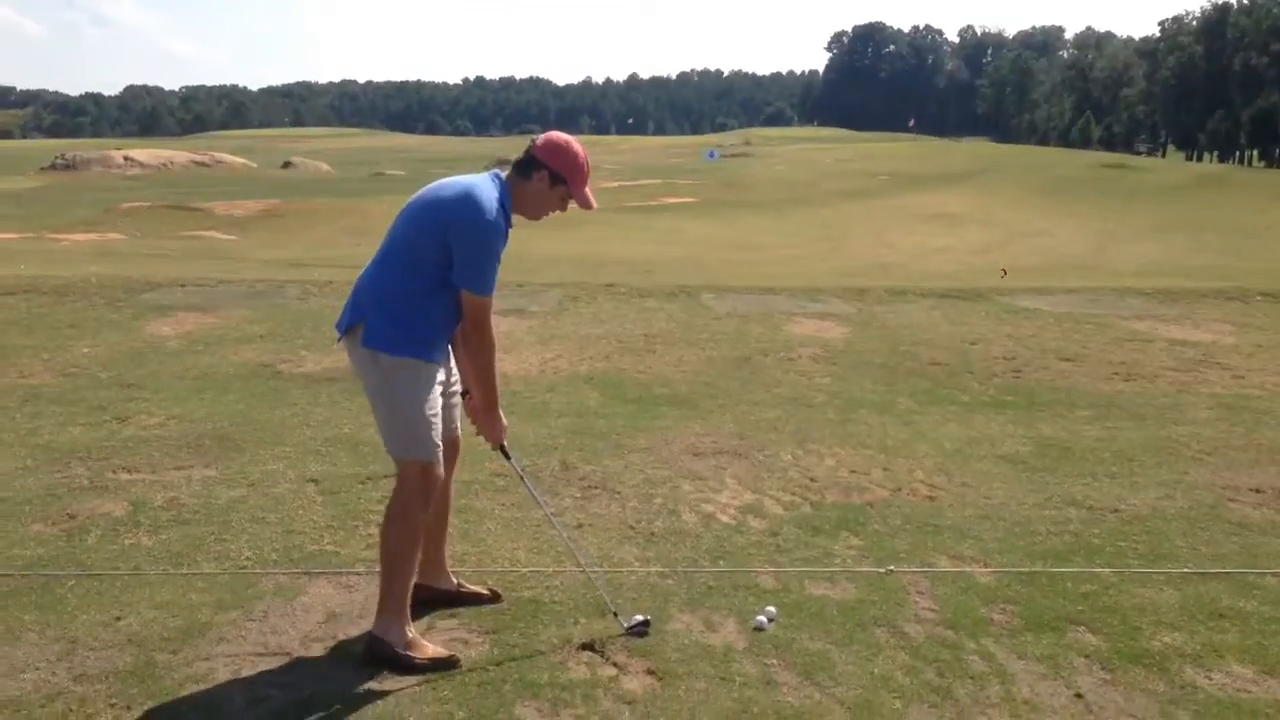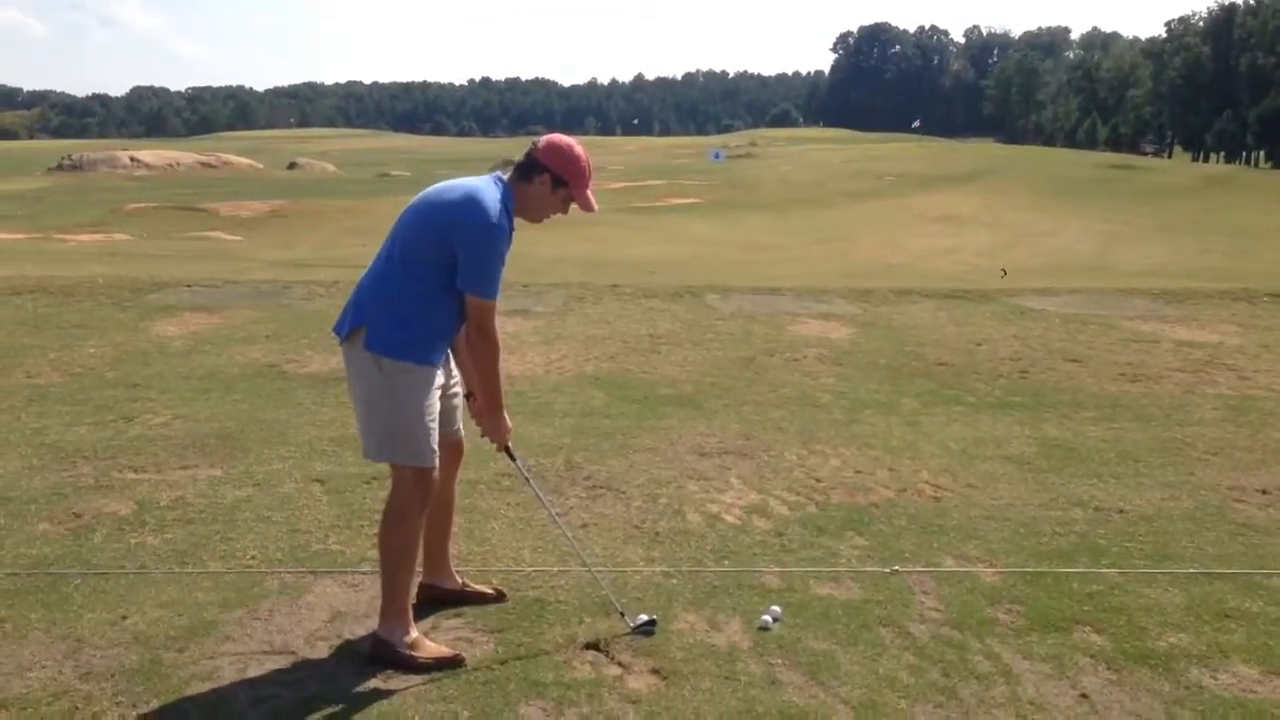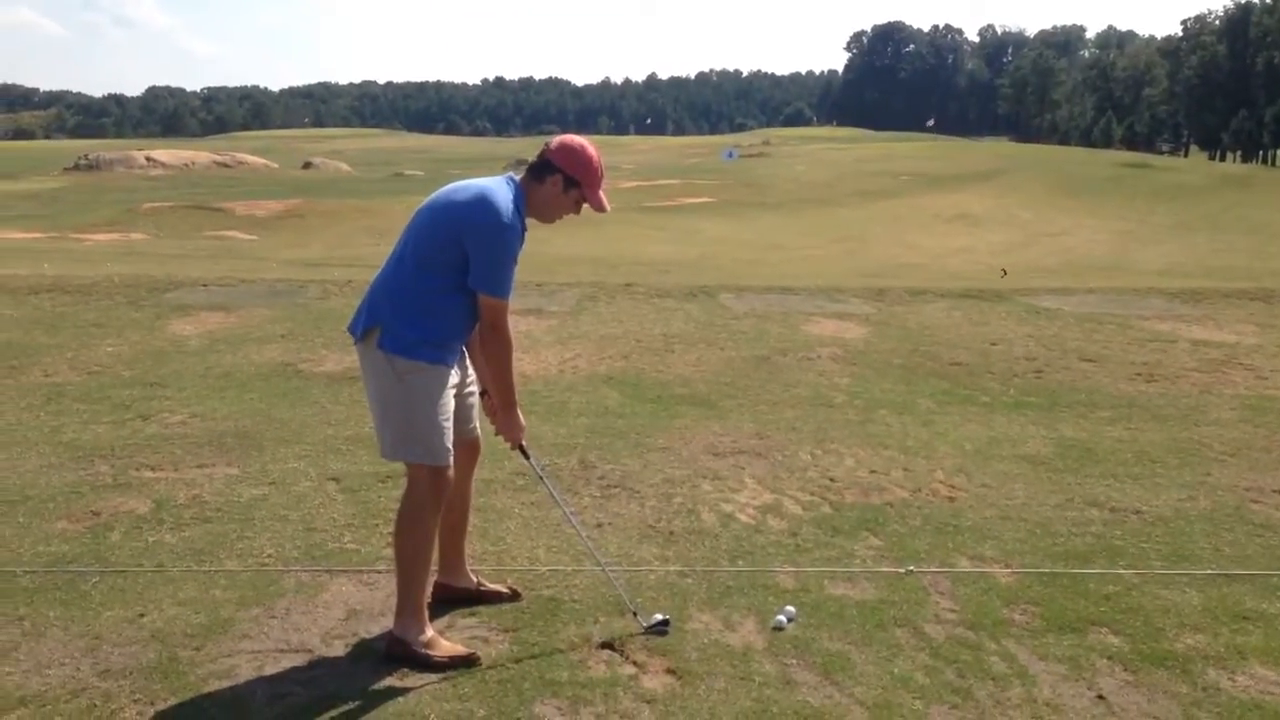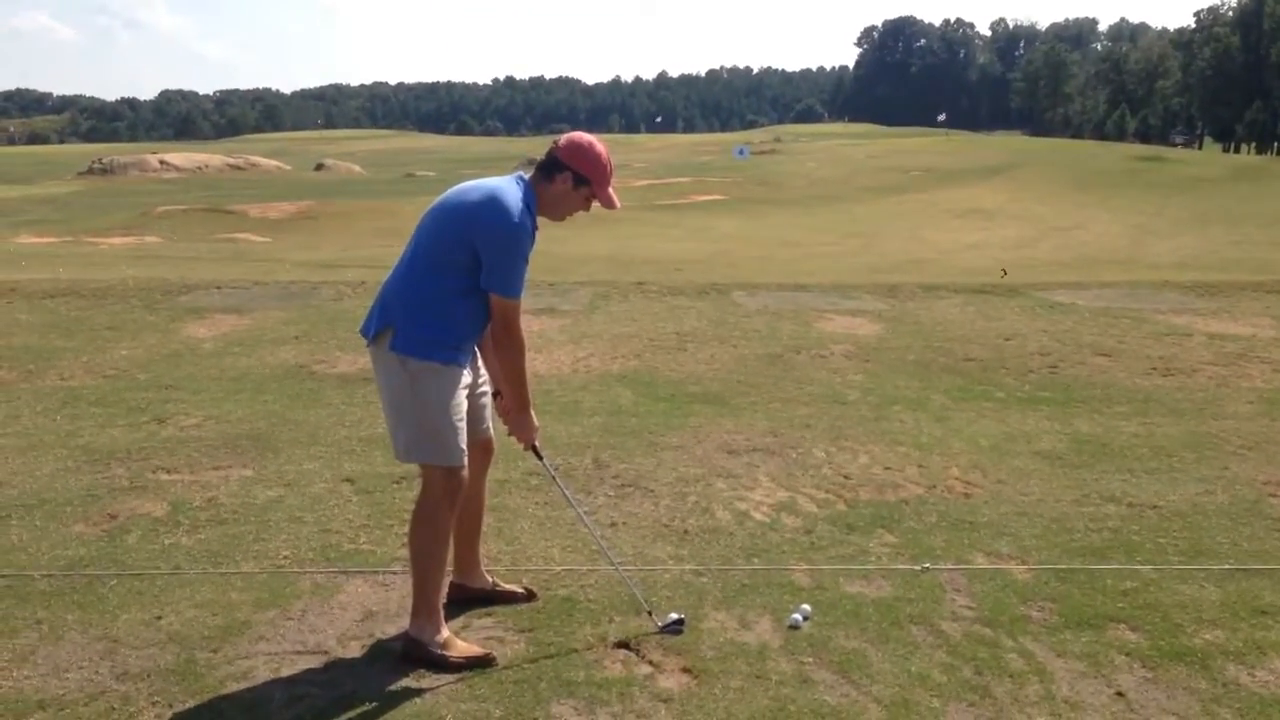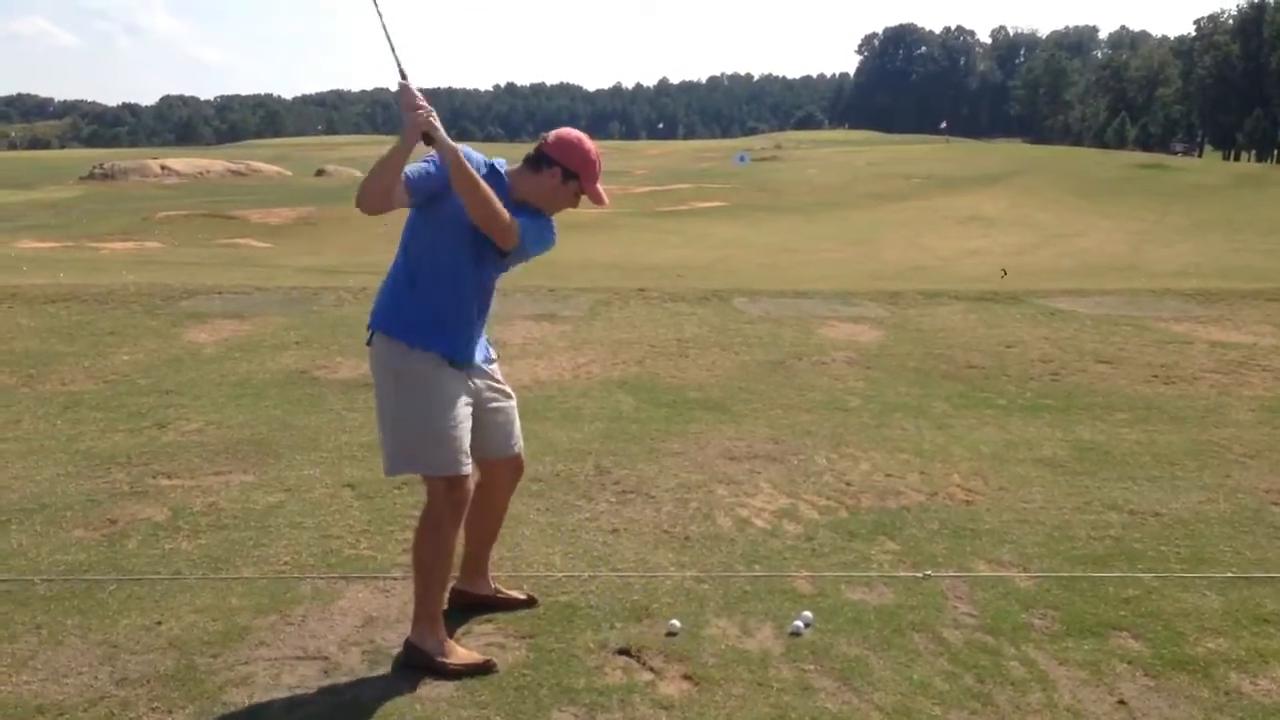
dt=0.7s
person 1, frame 1
left shoulder: (478, 197)
right shoulder: (482, 214)
left elbow: (458, 312)
right elbow: (477, 324)
left wrist: (472, 390)
right wrist: (490, 407)
left hip: (420, 338)
right hip: (391, 342)
left knee: (443, 454)
right knee: (421, 473)
left ankle: (432, 578)
right ankle: (389, 629)
person 1, frame 2
left shoulder: (480, 199)
right shoulder: (487, 217)
left elbow: (458, 314)
right elbow: (482, 329)
left wrist: (474, 391)
right wrist: (495, 410)
left hip: (419, 342)
right hip: (390, 346)
left knee: (447, 454)
right knee: (416, 478)
left ankle: (438, 578)
right ankle: (393, 630)
person 1, frame 3
left shoulder: (495, 200)
right shoulder: (498, 216)
left elbow: (473, 315)
right elbow: (494, 328)
left wrist: (489, 389)
right wrist: (509, 408)
left hip: (436, 342)
right hip: (403, 345)
left knee: (463, 453)
right knee: (431, 476)
left ankle: (453, 577)
right ankle: (409, 628)
person 1, frame 4
left shoulder: (505, 201)
right shoulder: (509, 218)
left elbow: (486, 314)
right elbow: (507, 328)
left wrist: (501, 388)
right wrist: (522, 409)
left hip: (447, 343)
right hip: (415, 347)
left knee: (476, 454)
right knee: (446, 479)
left ankle: (468, 576)
right ankle: (425, 629)
person 1, frame 5
left shoulder: (539, 230)
right shoulder: (451, 169)
left elbow: (495, 225)
right elbow: (369, 201)
left wrist: (445, 143)
right wrist: (410, 137)
left hip: (471, 357)
right hip: (410, 350)
left knee: (505, 468)
right knee: (452, 488)
left ankle: (473, 581)
right ankle: (426, 635)
